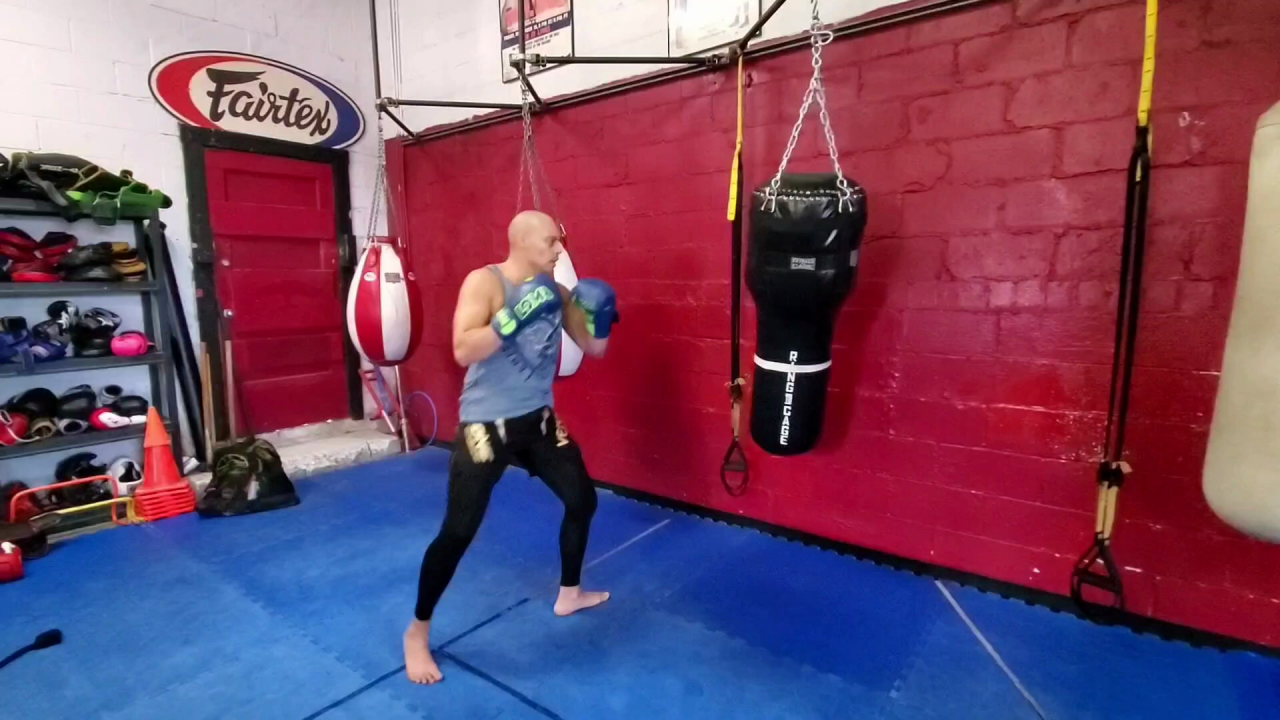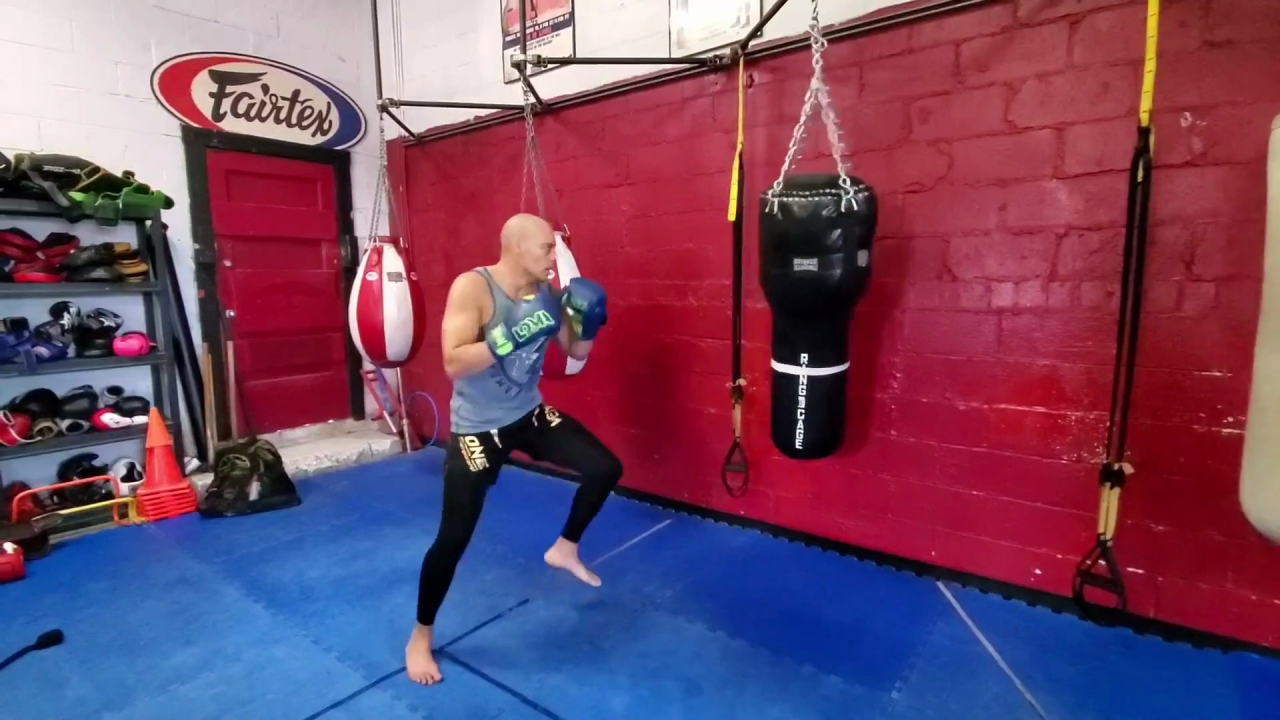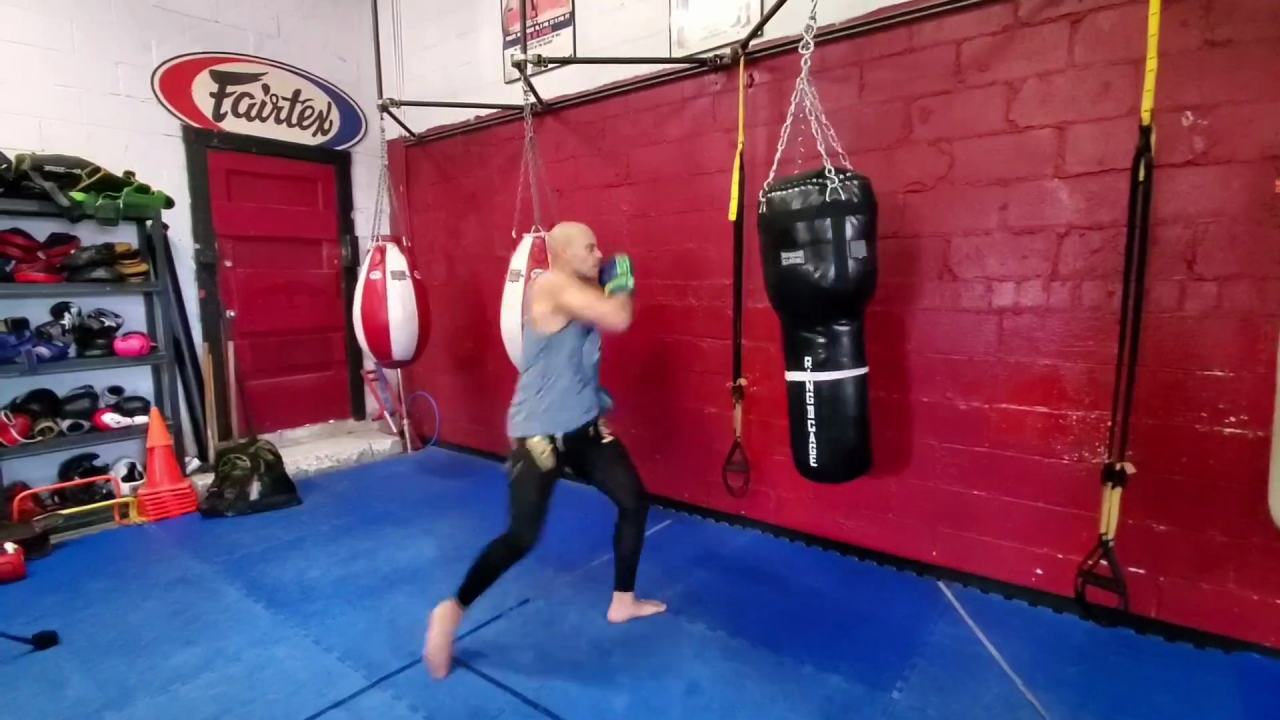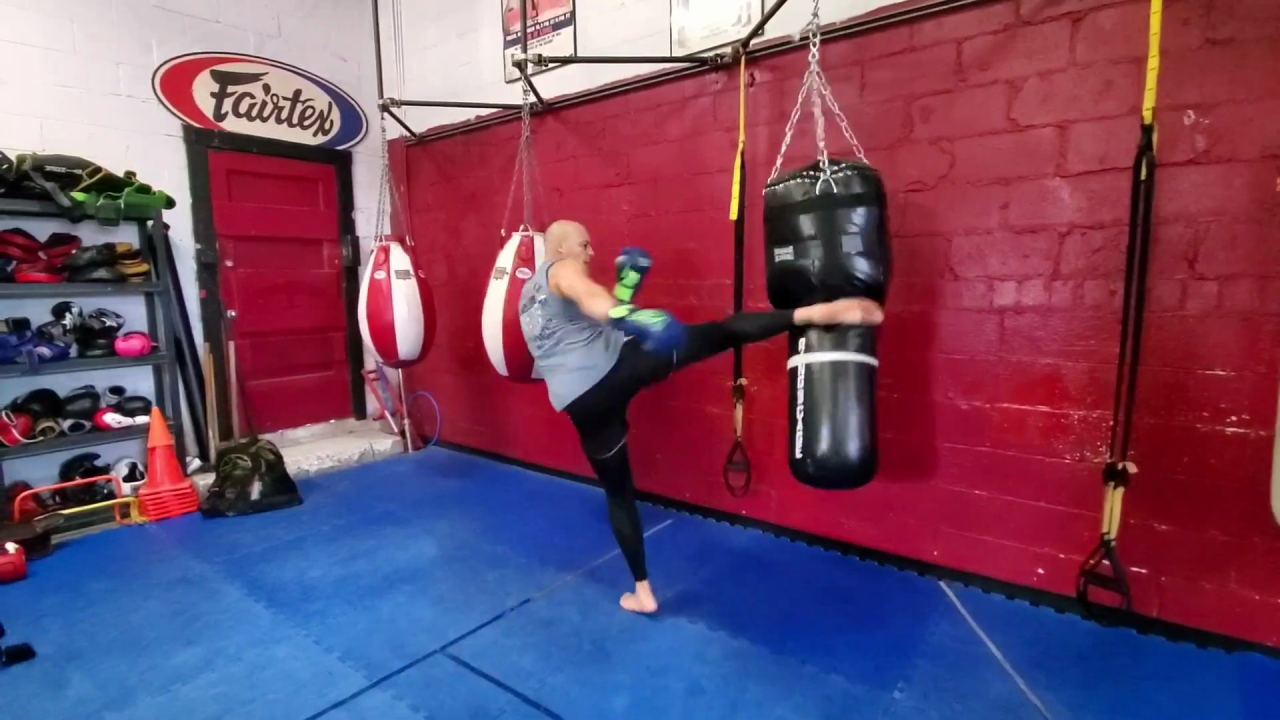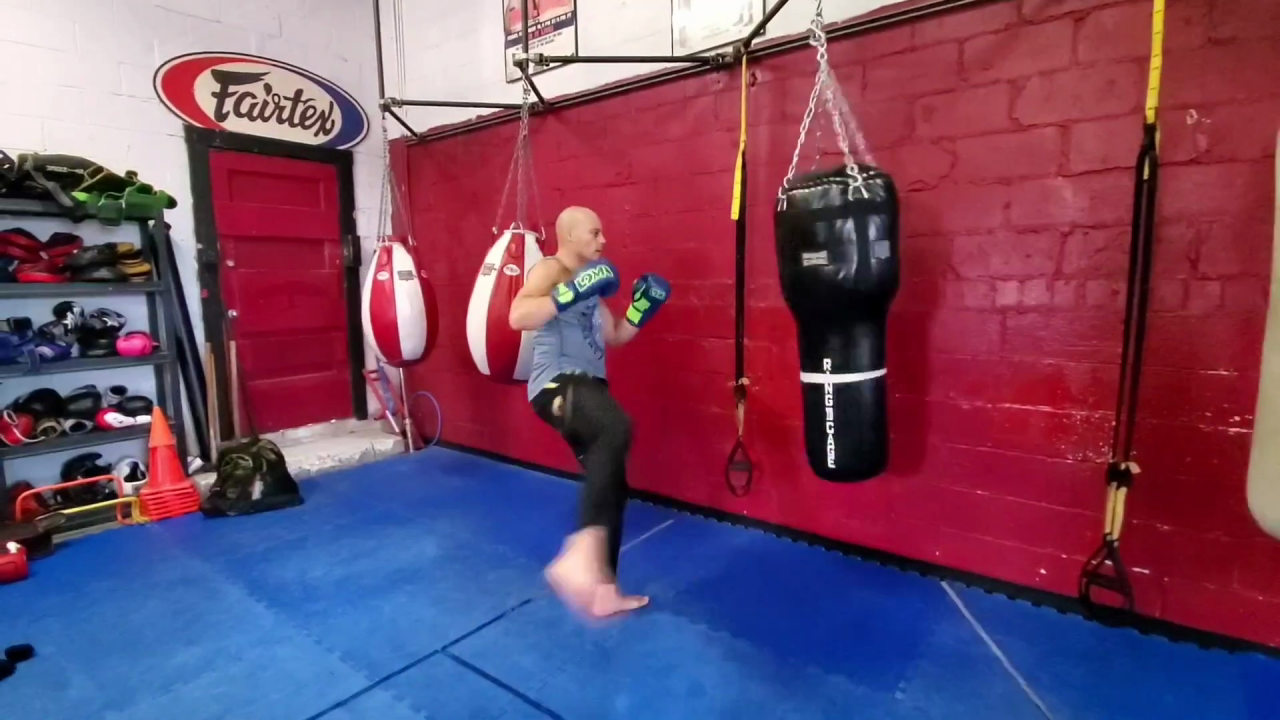
dt=0.3s
person 1, frame 1
left shoulder: (553, 290)
right shoulder: (482, 283)
left elbow: (594, 347)
right elbow: (464, 350)
left wrist: (600, 317)
right wrist: (515, 316)
left hip: (539, 419)
right hip: (485, 425)
left knee: (583, 499)
right knee: (458, 531)
left ankle: (569, 593)
right ankle: (418, 632)
person 1, frame 2
left shoulder: (545, 292)
right shoulder: (471, 287)
left elbow: (576, 348)
right elbow: (454, 364)
left wrist: (586, 319)
right wrist: (511, 336)
left hip: (531, 415)
right hip: (477, 429)
left knee: (606, 468)
right knee: (453, 538)
left ankle: (565, 549)
right ankle: (420, 637)
person 1, frame 3
left shoulder: (576, 288)
right shoulder: (552, 285)
right elbow: (615, 318)
left wrist: (590, 388)
right wrist: (620, 283)
left hip: (585, 423)
right hip: (540, 432)
left knee: (635, 500)
right knee: (521, 539)
left ankle: (624, 600)
right ankle: (450, 613)
person 1, frame 4
left shoulder: (532, 290)
right shoulder: (563, 270)
right elbow: (590, 298)
left wrist: (629, 283)
right wrist: (637, 319)
left hip: (579, 400)
right hip: (608, 371)
left knee: (618, 492)
right knee: (716, 333)
left ankle: (640, 592)
right ankle: (820, 312)
person 1, frame 5
left shoulder: (596, 280)
right shoulder: (549, 269)
left elbow: (615, 337)
right elbow: (518, 318)
left wrist: (640, 305)
right wrist: (572, 291)
left hip: (586, 385)
right hip: (558, 386)
left knee: (614, 486)
right knee: (617, 433)
left ankle: (607, 592)
right ankle: (583, 551)
